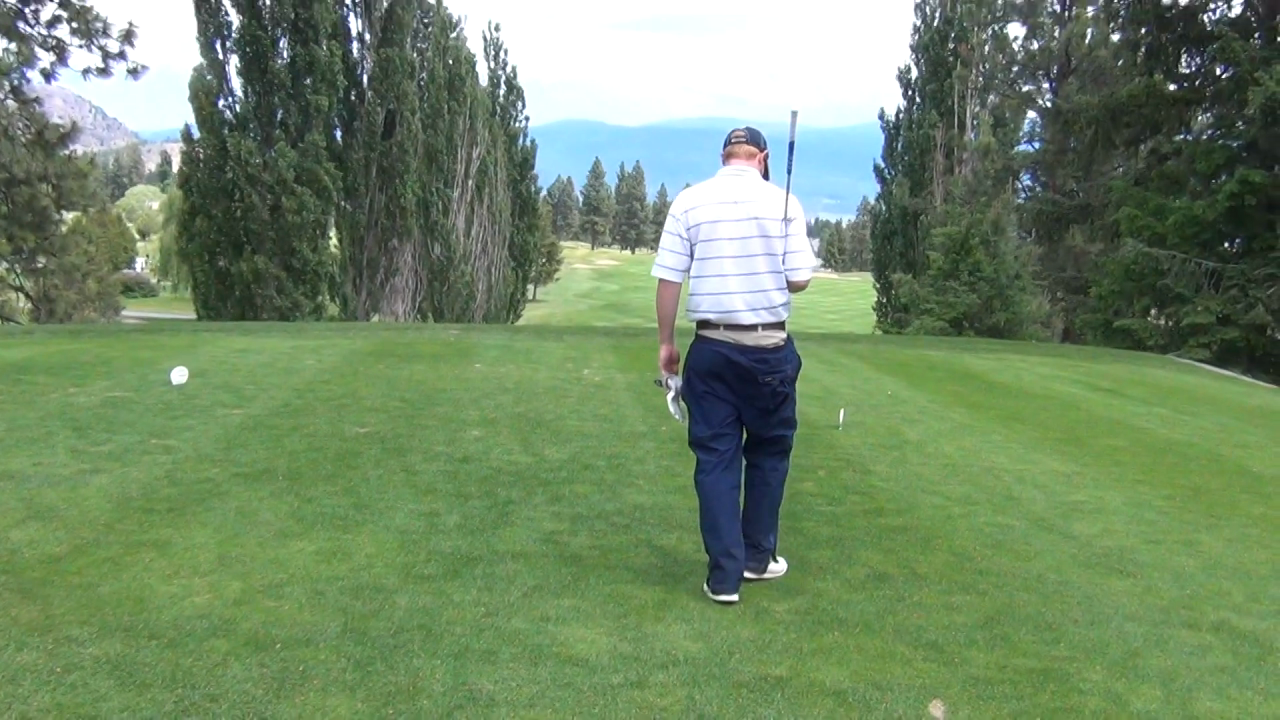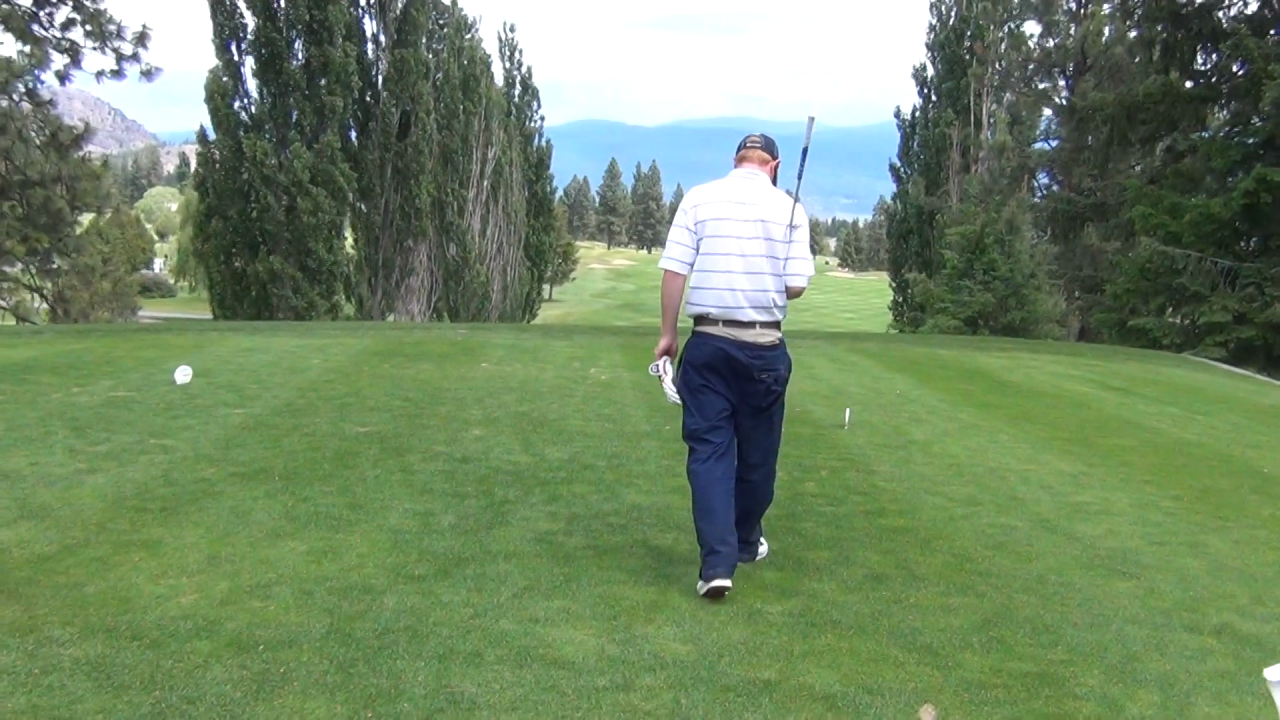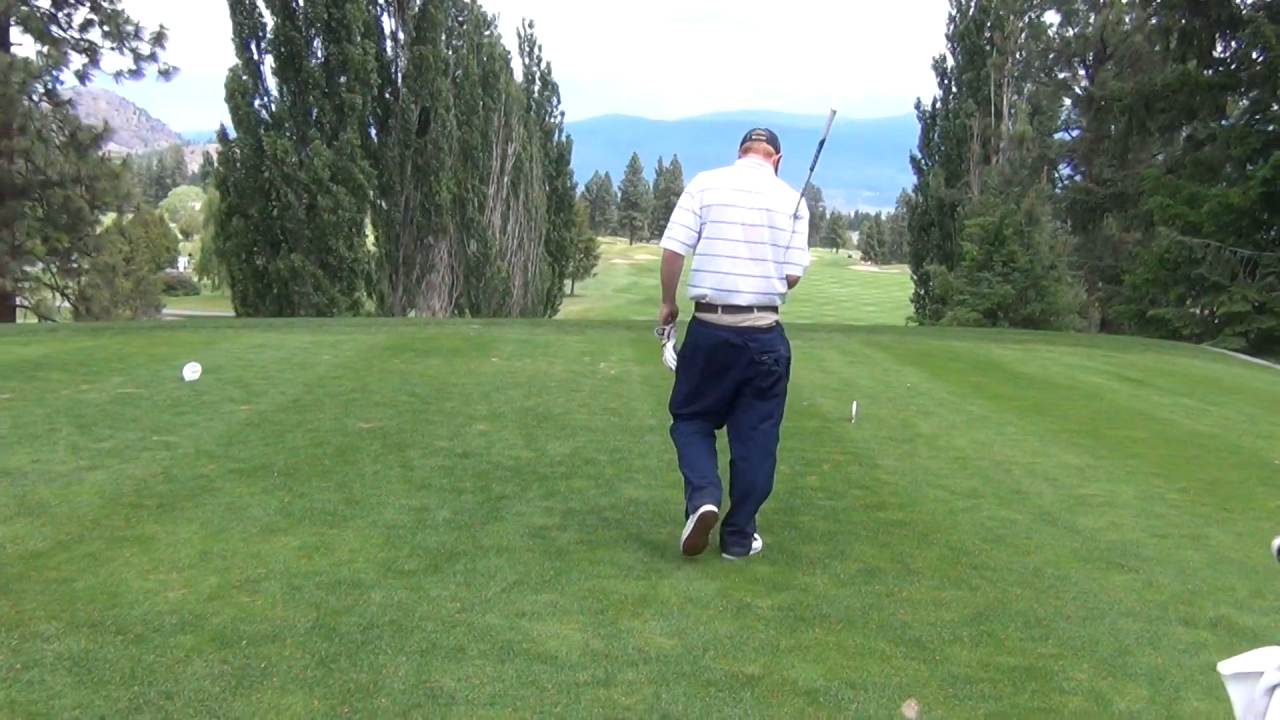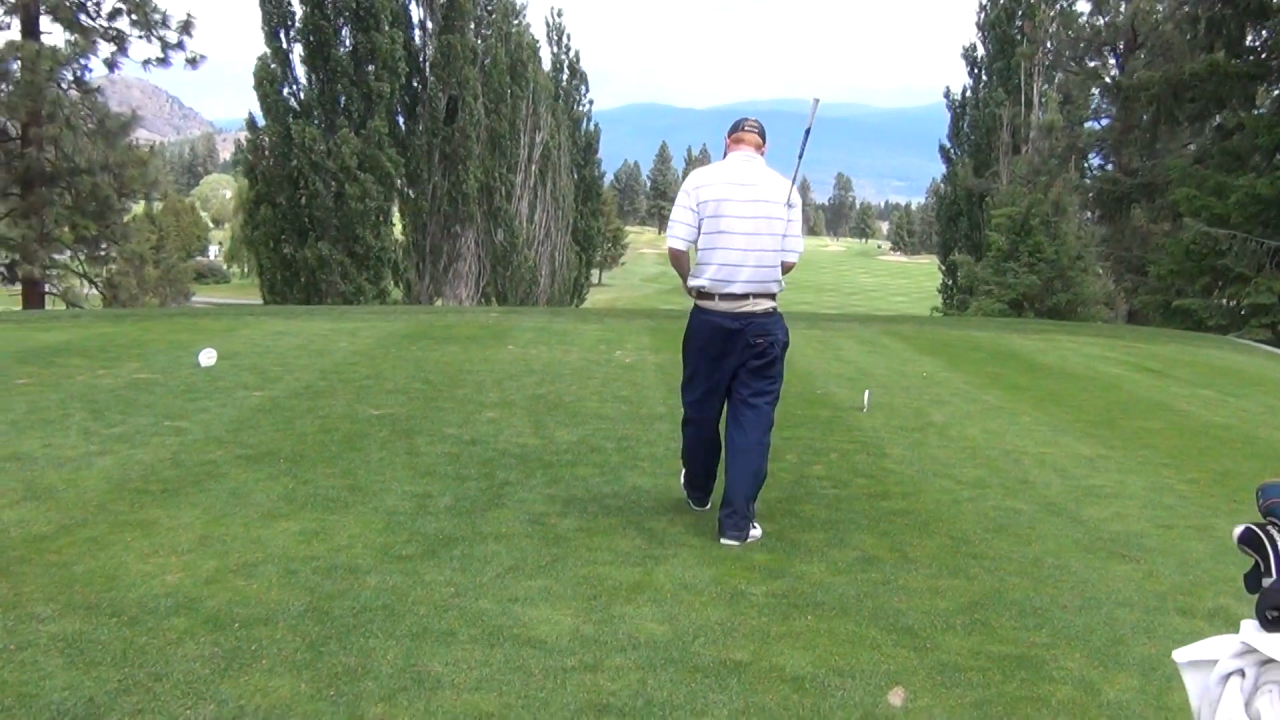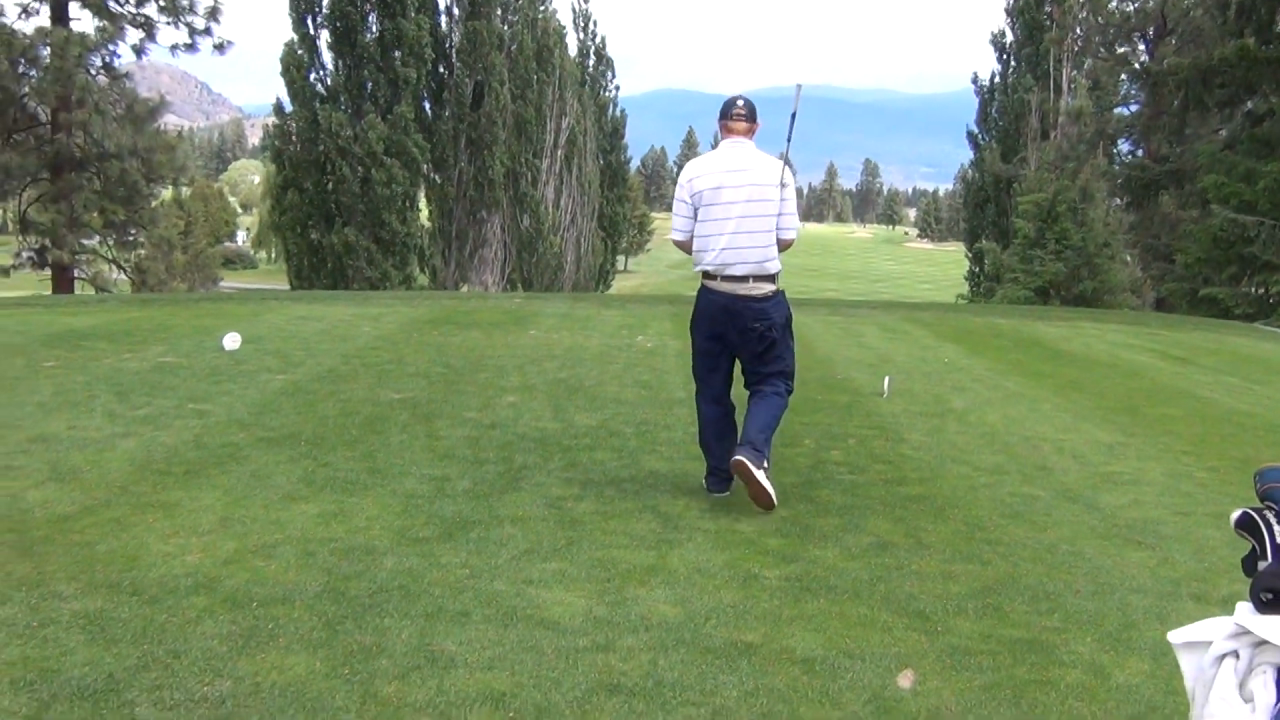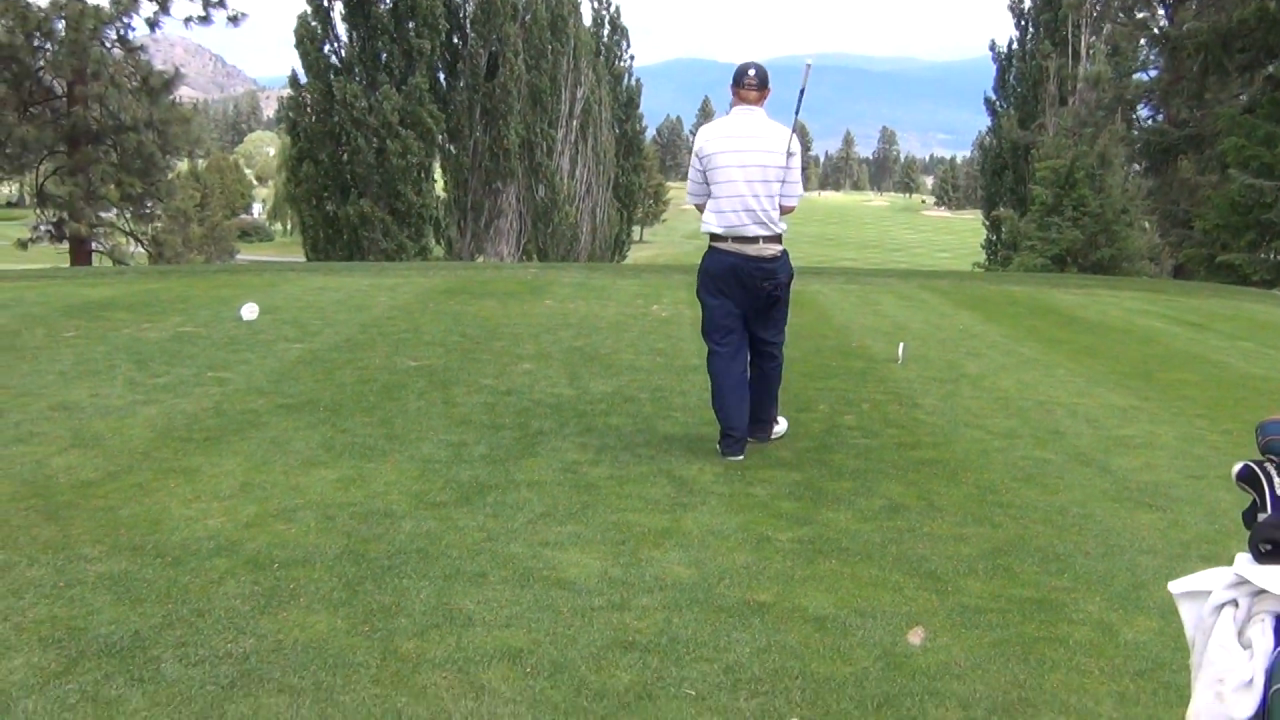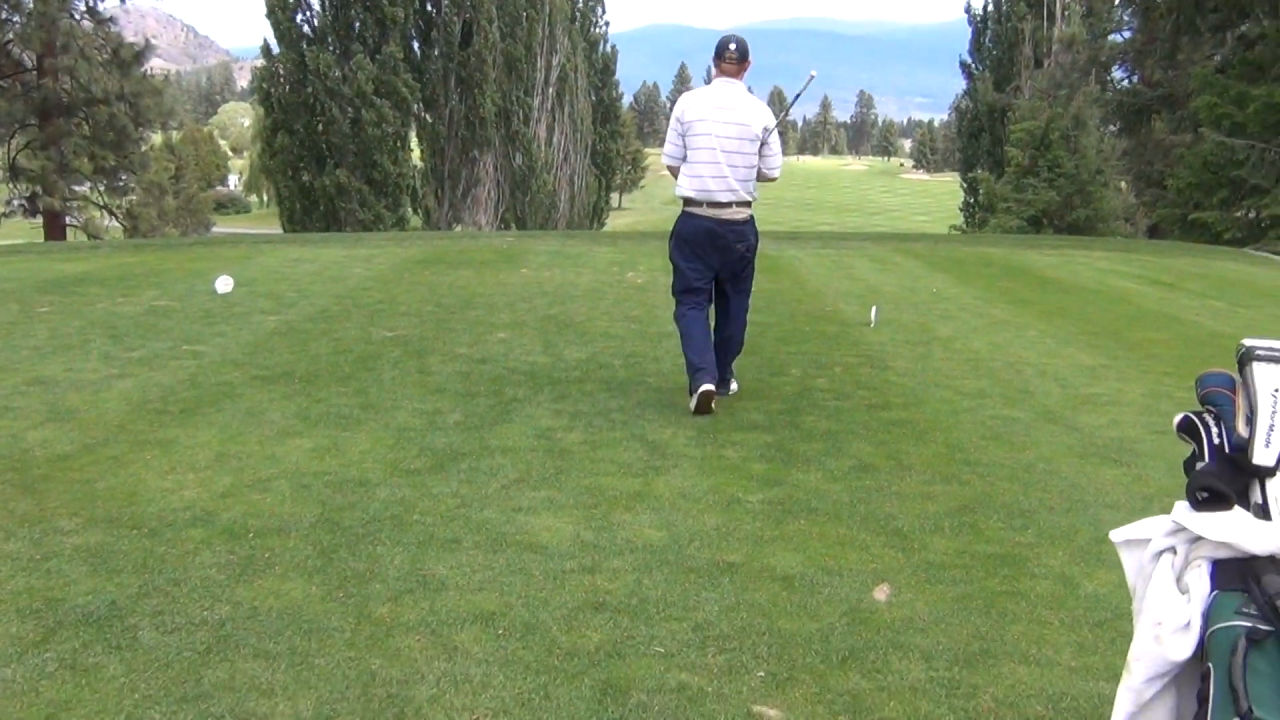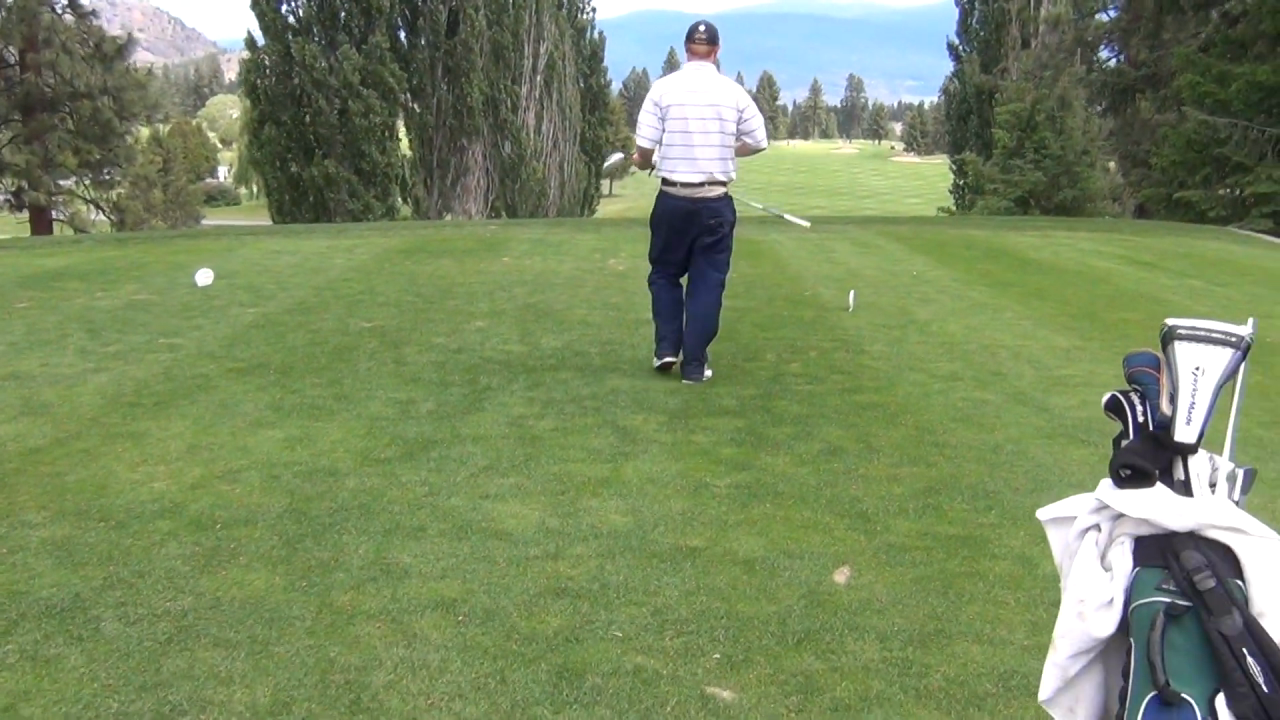
dt=0.3s
person 1, frame 1
left shoulder: (688, 201)
right shoulder: (783, 201)
left elbow: (668, 279)
right elbow: (799, 279)
left wrist: (666, 342)
left hip: (711, 348)
right hip: (769, 348)
left knee: (715, 459)
right knee: (769, 451)
left ankle: (724, 575)
right ankle: (758, 555)
person 1, frame 2
left shoulder: (698, 198)
right shoulder: (789, 208)
left elbow: (674, 270)
right elbow: (796, 286)
left wrist: (667, 333)
left hip: (707, 344)
right hip: (763, 347)
left knee: (709, 452)
right knee: (758, 452)
left ankle: (717, 563)
right ankle: (745, 542)
person 1, frame 3
left shoulder: (703, 184)
right shoulder: (792, 200)
left elbow: (673, 250)
right elbow: (793, 276)
left wrist: (667, 302)
left hip: (709, 326)
right hip: (763, 332)
left knee: (691, 419)
right knee: (756, 435)
left ankle: (703, 499)
right ankle: (739, 535)
person 1, frame 4
left shoulder: (700, 180)
right shoulder: (784, 188)
left elbow: (676, 247)
right elbow: (788, 261)
left hip: (709, 315)
right hip: (761, 318)
left knee: (701, 409)
right knee: (753, 418)
left ankle: (699, 490)
right ankle: (737, 521)
person 1, frame 5
left shoulder: (695, 170)
right shoulder: (777, 170)
left elbow: (681, 239)
right elbow: (786, 239)
left hip: (714, 296)
right hip: (763, 296)
left knee: (712, 388)
right knee: (772, 383)
left ankle: (717, 475)
right ankle: (751, 452)
person 1, frame 6
left shoulder: (707, 135)
right shoulder: (784, 137)
left elbow: (698, 200)
right elbow: (789, 204)
left hip: (721, 256)
right hip: (769, 257)
left knee: (725, 347)
right knee: (768, 344)
left ankle: (733, 439)
right ankle: (763, 423)
person 1, frame 7
left shoulder: (688, 103)
right shoulder: (760, 112)
left elbow: (672, 163)
right elbow: (770, 173)
left hip: (694, 220)
right hip: (738, 223)
left knee: (691, 301)
right knee: (733, 305)
left ankle: (703, 377)
right ankle: (722, 377)
person 1, frame 8
left shoulder: (663, 88)
right shoulder: (733, 92)
left elbow: (644, 147)
right elbow: (758, 142)
left wrist: (643, 162)
left hip: (672, 200)
right hip: (715, 202)
left knee: (664, 273)
right knee: (707, 283)
left ankle: (668, 347)
right ankle: (694, 364)
